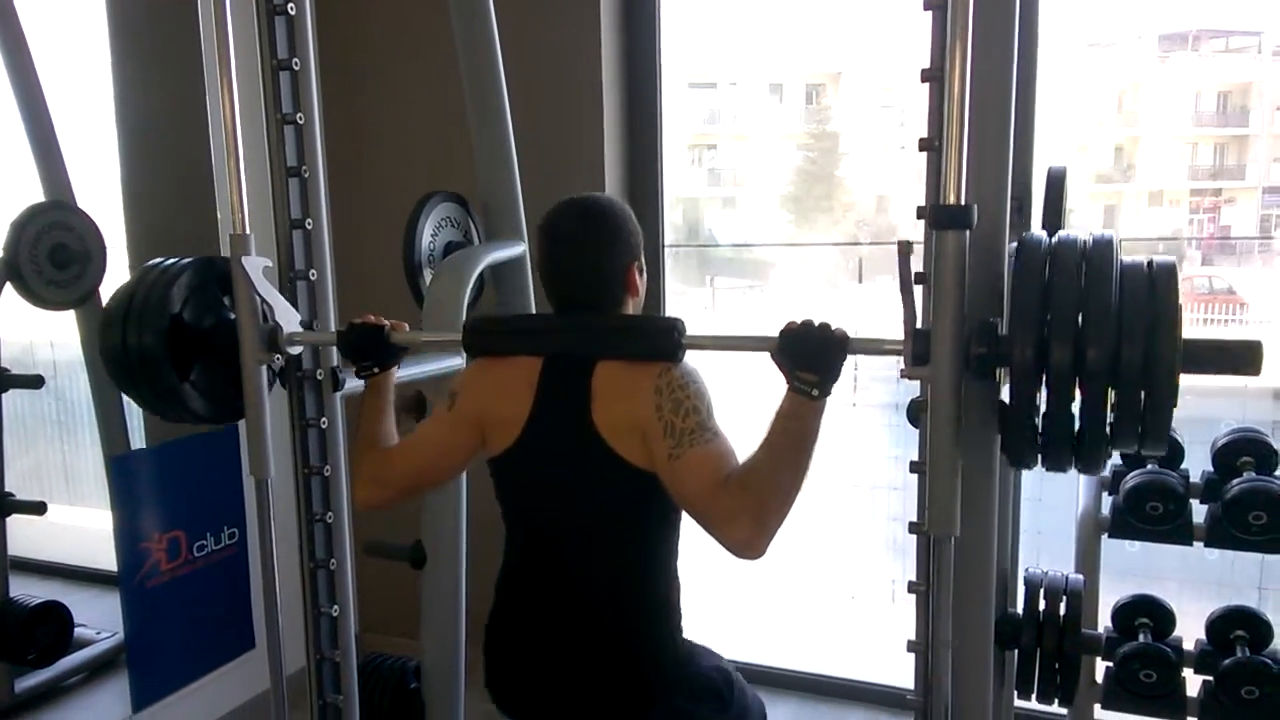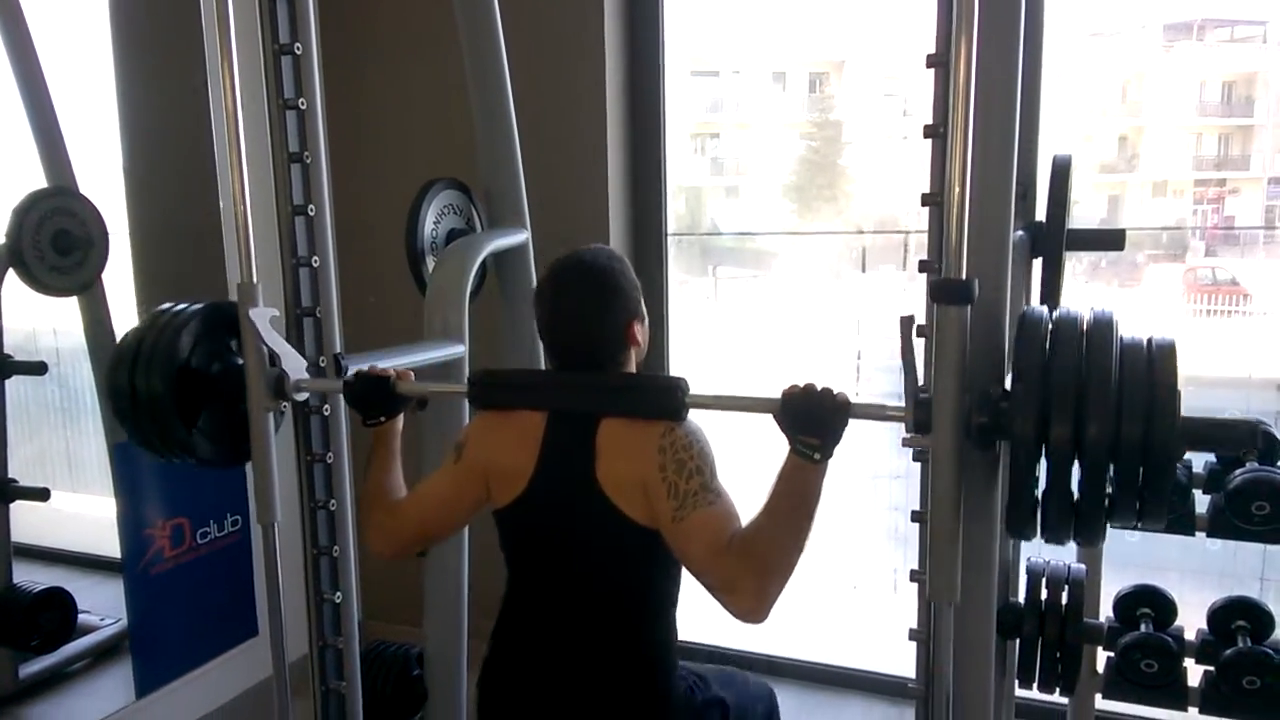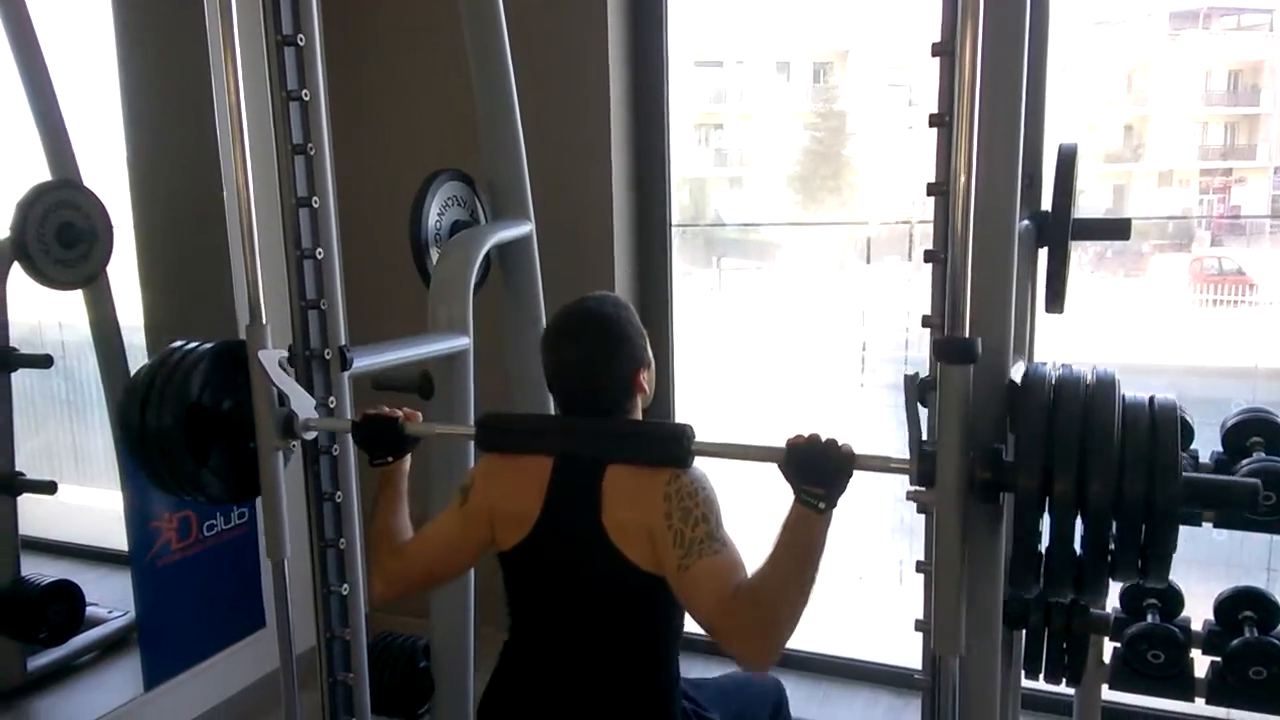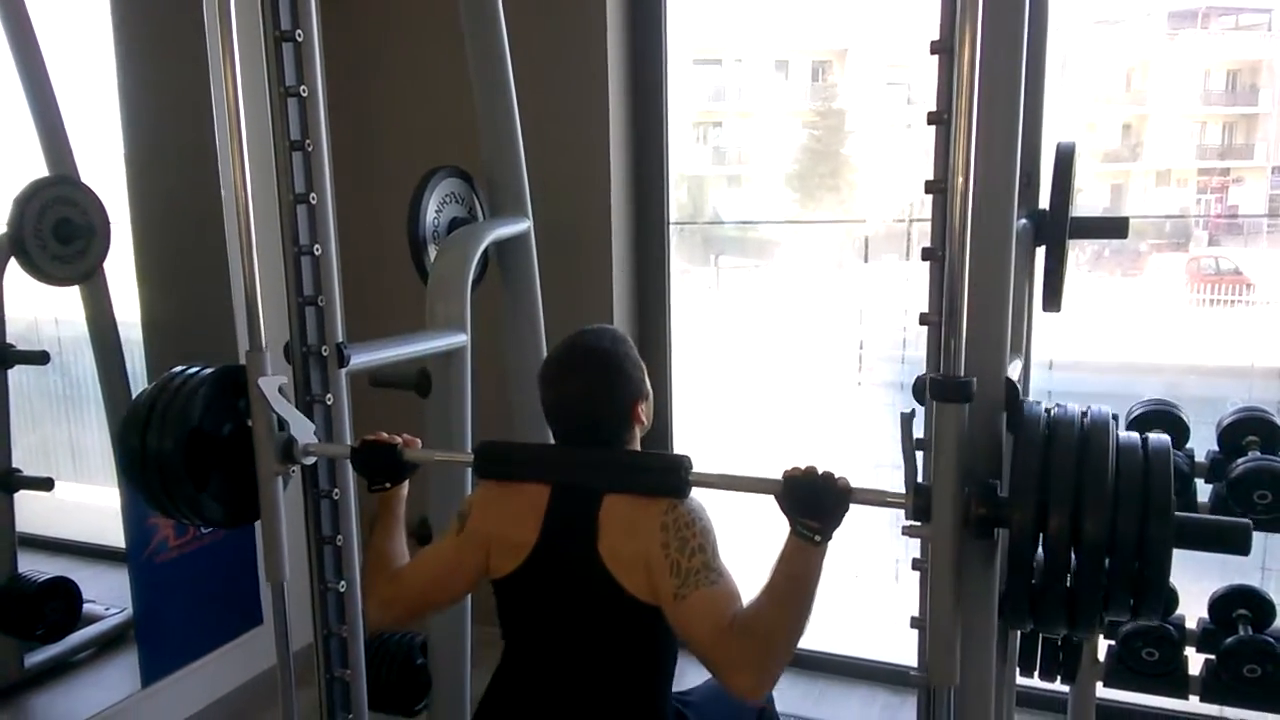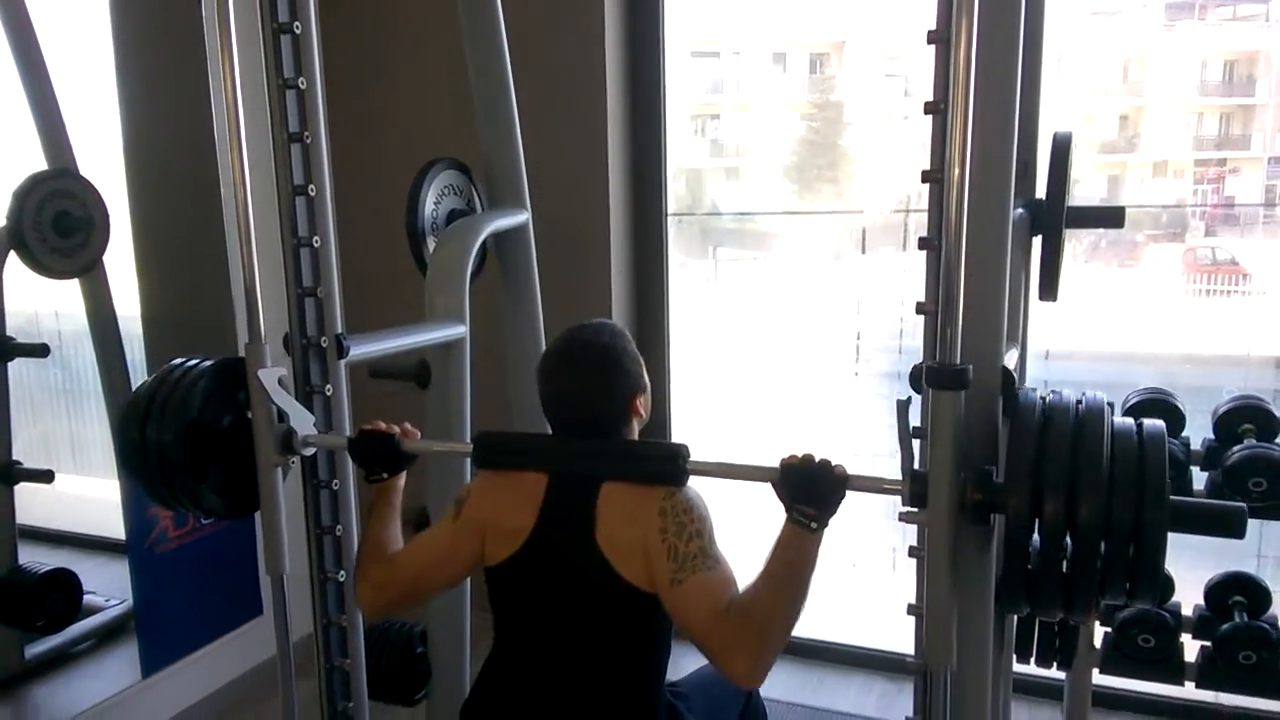
dt=0.2s
person 1, frame 1
left shoulder: (494, 378)
right shoulder: (653, 383)
left elbow: (374, 484)
right elbow: (743, 524)
left wrist: (379, 372)
right wrist: (806, 389)
left hip: (518, 668)
person 1, frame 2
left shoulder: (498, 432)
right shoulder: (658, 440)
left elbow: (386, 534)
right elbow: (746, 588)
left wrist: (386, 422)
right wrist: (808, 453)
person 1, frame 3
left shoulder: (504, 474)
right shoulder: (664, 487)
left elbow: (389, 578)
right elbow: (753, 642)
left wrist: (393, 462)
right wrist: (812, 503)
person 1, frame 4
left shoulder: (500, 501)
right shoulder: (662, 517)
left elbow: (384, 603)
right elbow: (748, 674)
left wrist: (391, 489)
right wrist: (808, 536)
person 1, frame 5
left shoulder: (496, 491)
right shoulder: (660, 506)
left elbow: (376, 591)
right elbow: (743, 658)
left wrist: (388, 476)
right wrist: (804, 522)
